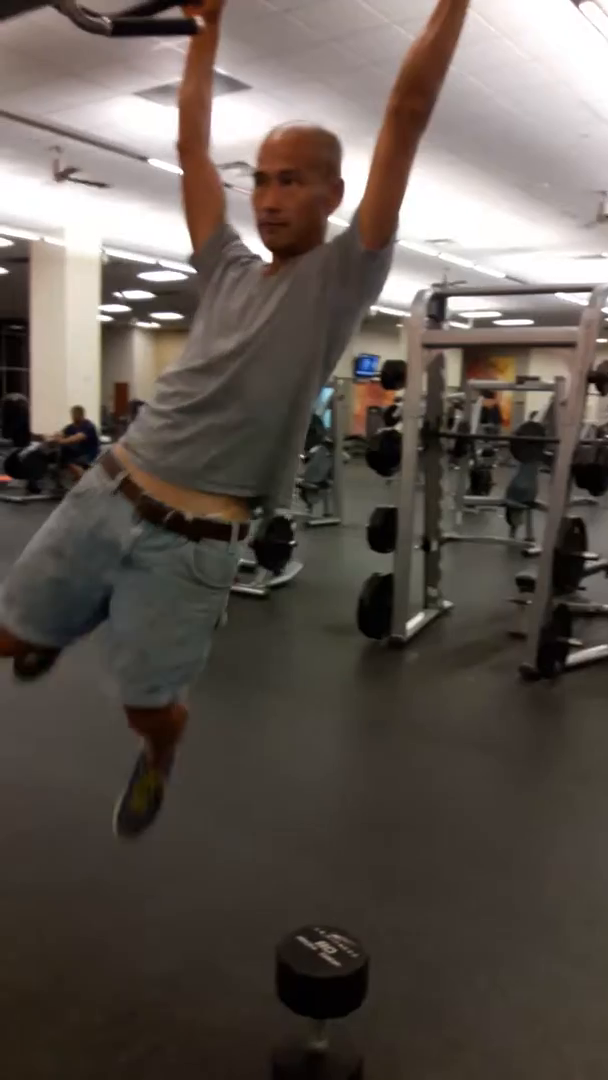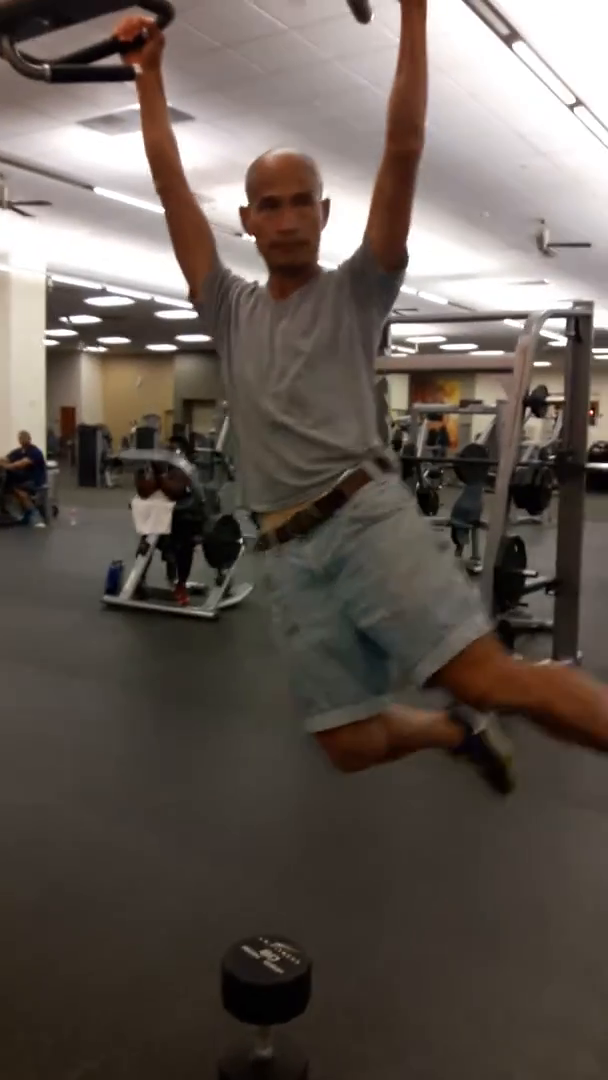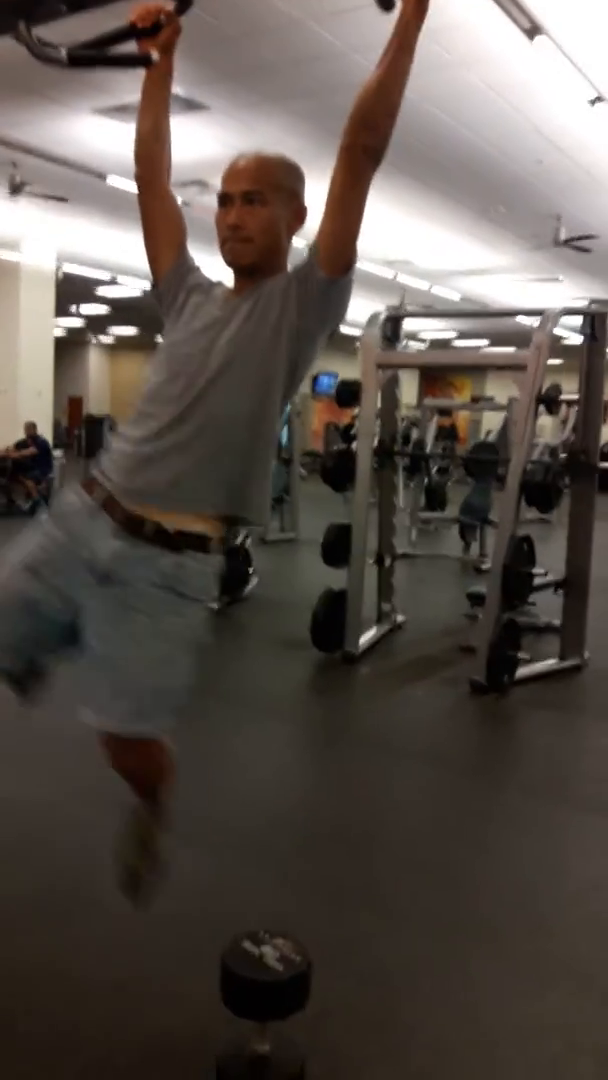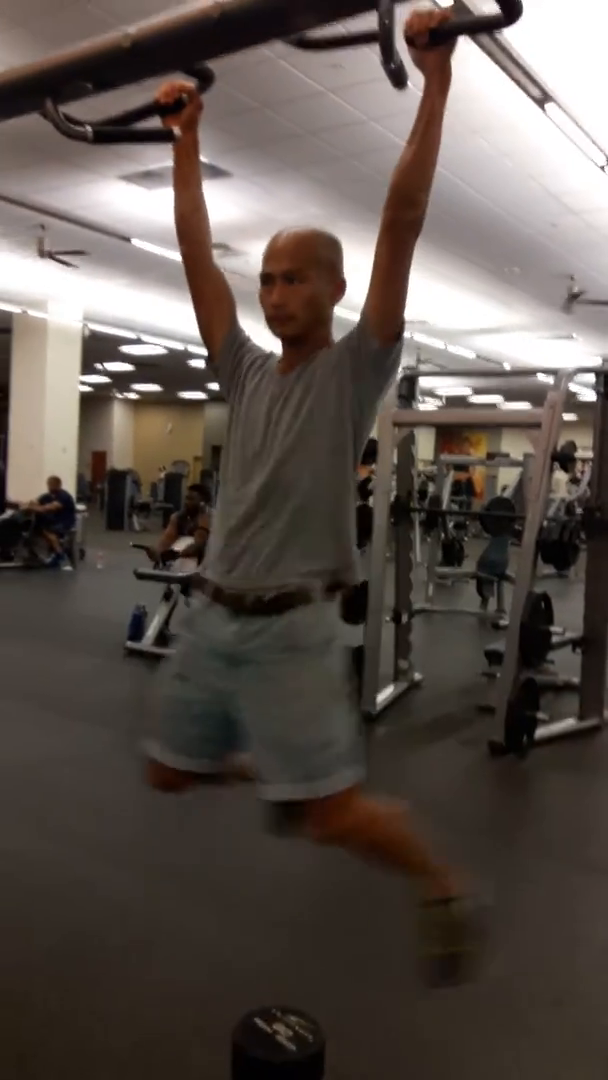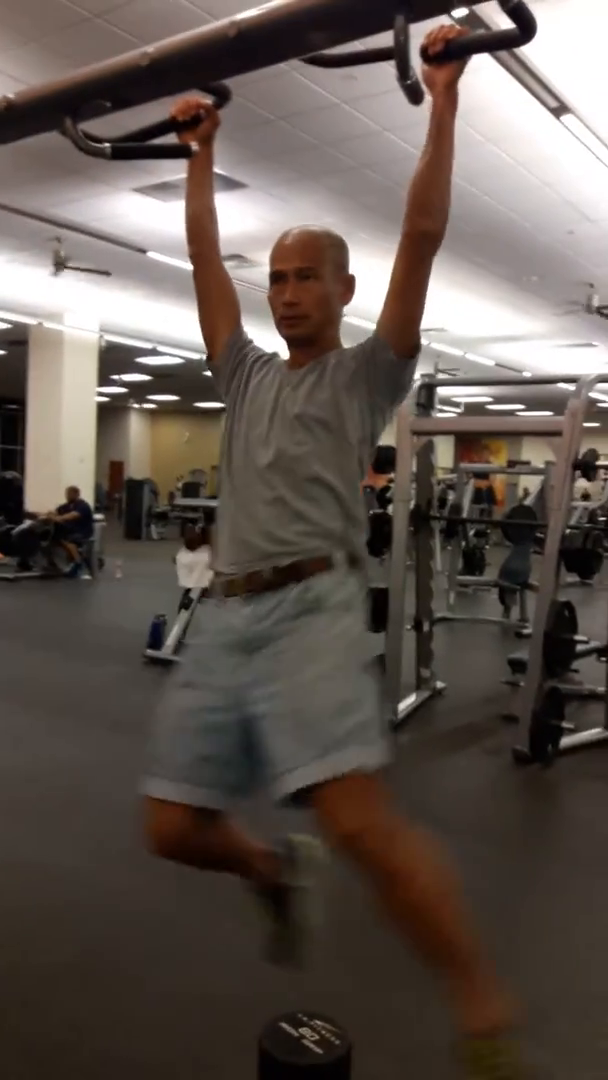
dt=1s
person 1, frame 1
left shoulder: (344, 275)
right shoulder: (227, 271)
left elbow: (405, 116)
right elbow: (192, 149)
left hip: (187, 541)
right hip: (105, 496)
left knee: (148, 704)
left ankle: (157, 760)
right ankle: (68, 624)
person 1, frame 2
left shoulder: (355, 290)
right shoulder: (230, 308)
left elbow: (404, 148)
right elbow: (172, 187)
right wrist: (148, 78)
left hip: (365, 519)
right hip: (293, 554)
left knee: (496, 679)
right knee: (355, 744)
right ankle: (455, 733)
person 1, frame 3
left shoulder: (304, 299)
right shoulder: (189, 298)
left elbow: (359, 156)
right elbow: (151, 185)
left hip: (166, 560)
right hip: (83, 523)
left knee: (129, 742)
left ankle: (150, 812)
person 1, frame 4
left shoulder: (354, 367)
right shoulder: (249, 374)
left elbow: (400, 225)
right elbow: (198, 253)
left wrist: (435, 83)
right wrist: (185, 141)
left hip: (290, 628)
right hip: (212, 619)
left knee: (335, 811)
right knee: (166, 773)
left ankle: (442, 893)
right ankle: (293, 784)
person 1, frame 5
left shoulder: (367, 370)
right shoulder: (246, 376)
left elbow: (419, 238)
right elbow: (207, 263)
left wrist: (443, 99)
right wrist: (200, 152)
left hip: (314, 609)
right hip: (226, 618)
left knee: (363, 820)
right knee: (167, 829)
right ankle: (275, 870)
